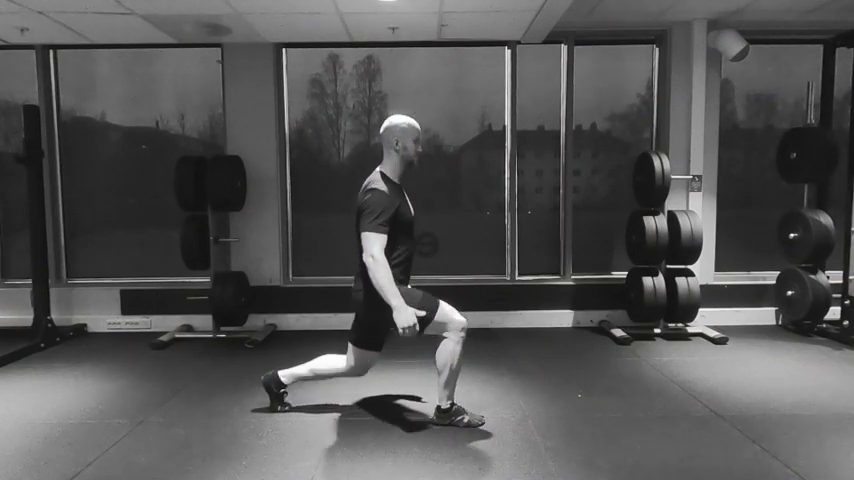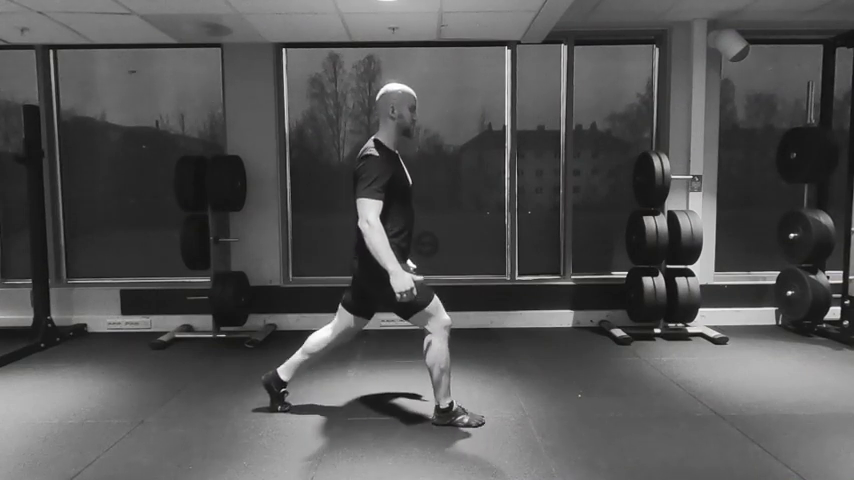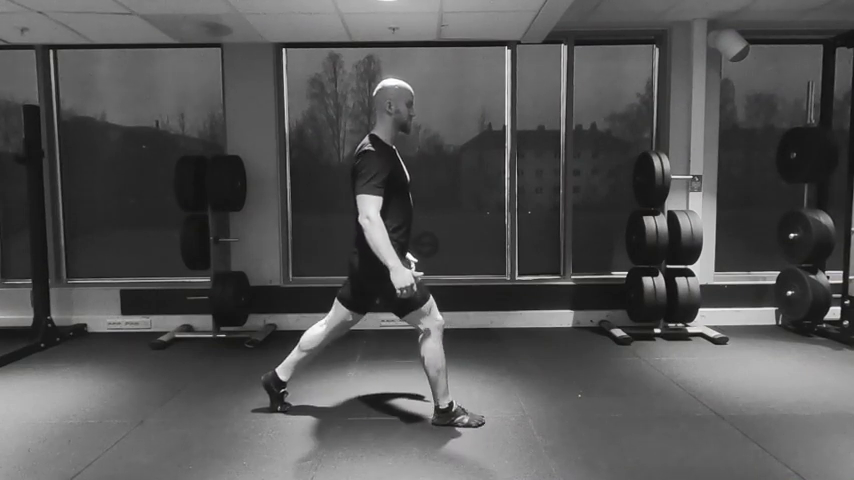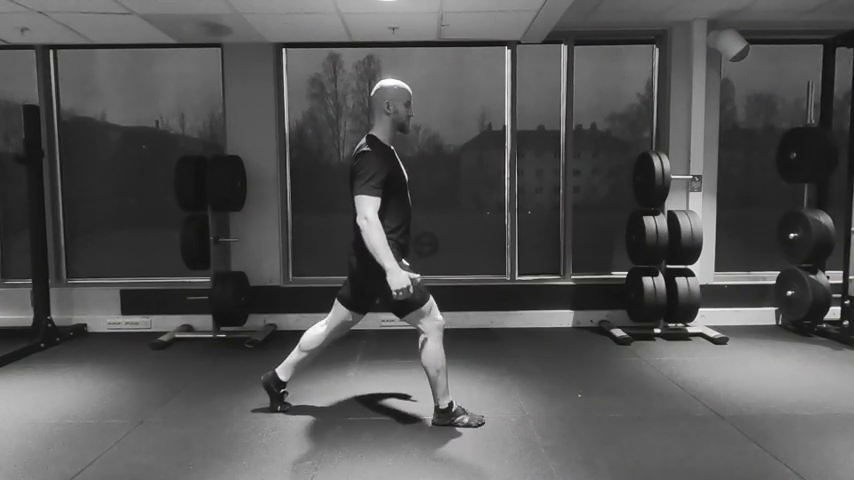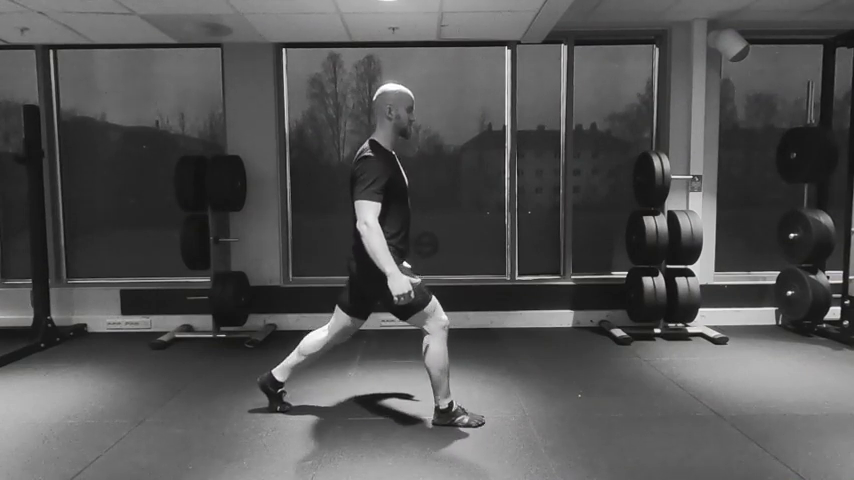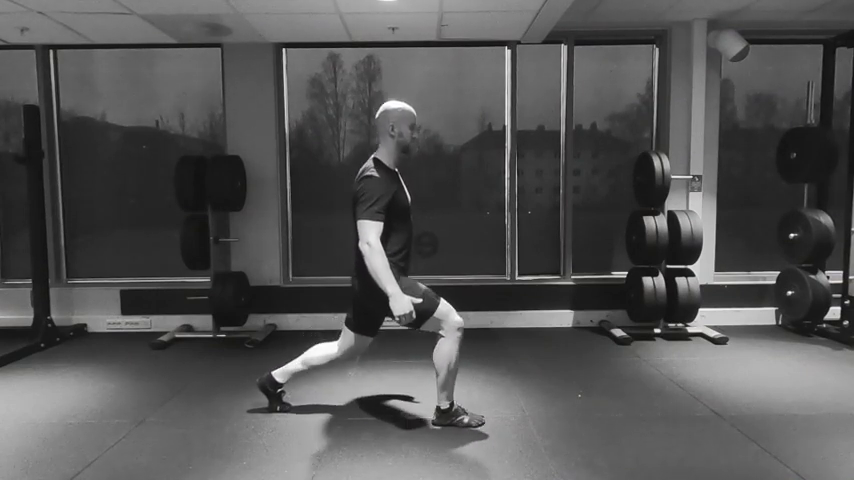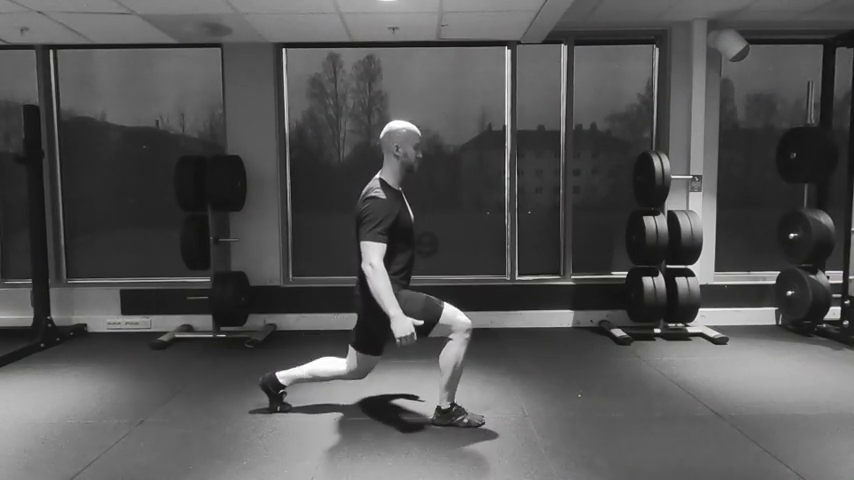
dt=0.3s
person 1, frame 1
left shoulder: (390, 186)
right shoulder: (380, 193)
right elbow: (372, 256)
left wrist: (400, 297)
right wrist: (399, 306)
left hip: (379, 294)
right hip: (381, 294)
left knee: (354, 365)
right knee: (455, 325)
left ankle: (280, 379)
right ankle: (446, 409)
person 1, frame 2
left shoulder: (387, 155)
right shoulder: (376, 160)
right elbow: (368, 222)
left wrist: (400, 261)
right wrist: (396, 271)
left hip: (376, 264)
right hip: (381, 266)
left knee: (341, 329)
right knee: (439, 324)
left ankle: (279, 378)
right ankle: (445, 409)
person 1, frame 3
left shoulder: (383, 151)
right shoulder: (374, 155)
right elbow: (368, 217)
left wrist: (401, 255)
right wrist: (396, 267)
left hip: (373, 261)
right hip: (379, 263)
left knee: (335, 323)
right knee: (432, 324)
left ankle: (278, 378)
right ankle: (445, 409)
person 1, frame 4
left shoulder: (381, 151)
right shoulder: (372, 156)
right elbow: (366, 218)
left wrist: (395, 259)
right wrist: (392, 269)
left hip: (373, 260)
right hip: (379, 262)
left knee: (334, 324)
right knee: (432, 324)
left ankle: (277, 378)
right ankle: (445, 409)
person 1, frame 5
left shoulder: (382, 156)
right shoulder: (373, 161)
right elbow: (366, 224)
left wrist: (396, 263)
right wrist: (394, 274)
left hip: (372, 265)
right hip: (379, 267)
left knee: (336, 331)
right knee: (437, 324)
left ankle: (275, 380)
right ankle: (445, 409)
person 1, frame 6
left shoulder: (386, 172)
right shoulder: (376, 180)
right elbow: (368, 243)
left wrist: (397, 285)
right wrist: (395, 294)
left hip: (378, 280)
right hip: (382, 281)
left knee: (346, 348)
right knee: (452, 325)
left ankle: (274, 379)
right ankle: (446, 410)
person 1, frame 7
left shoulder: (390, 191)
right shoulder: (379, 201)
right elbow: (371, 265)
left wrist: (395, 309)
right wrist: (396, 316)
left hip: (379, 298)
right hip: (385, 298)
left knee: (353, 368)
right knee: (461, 327)
left ankle: (278, 380)
right ankle: (446, 410)
